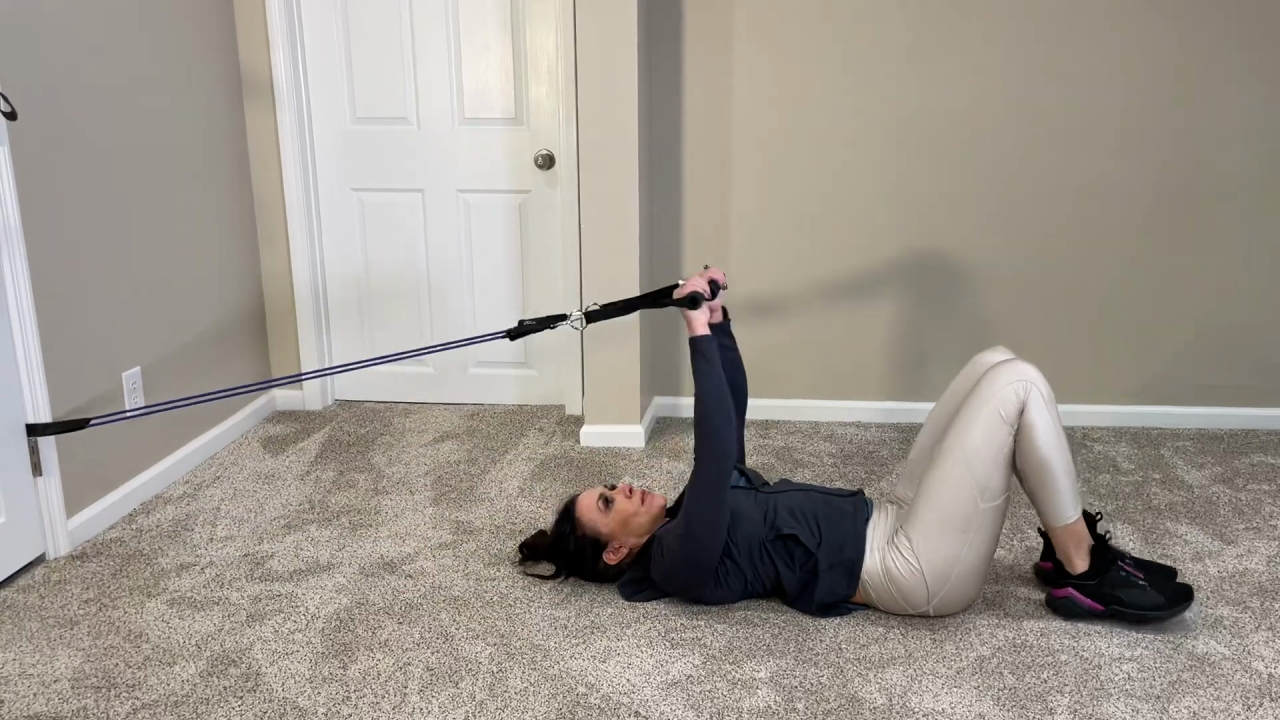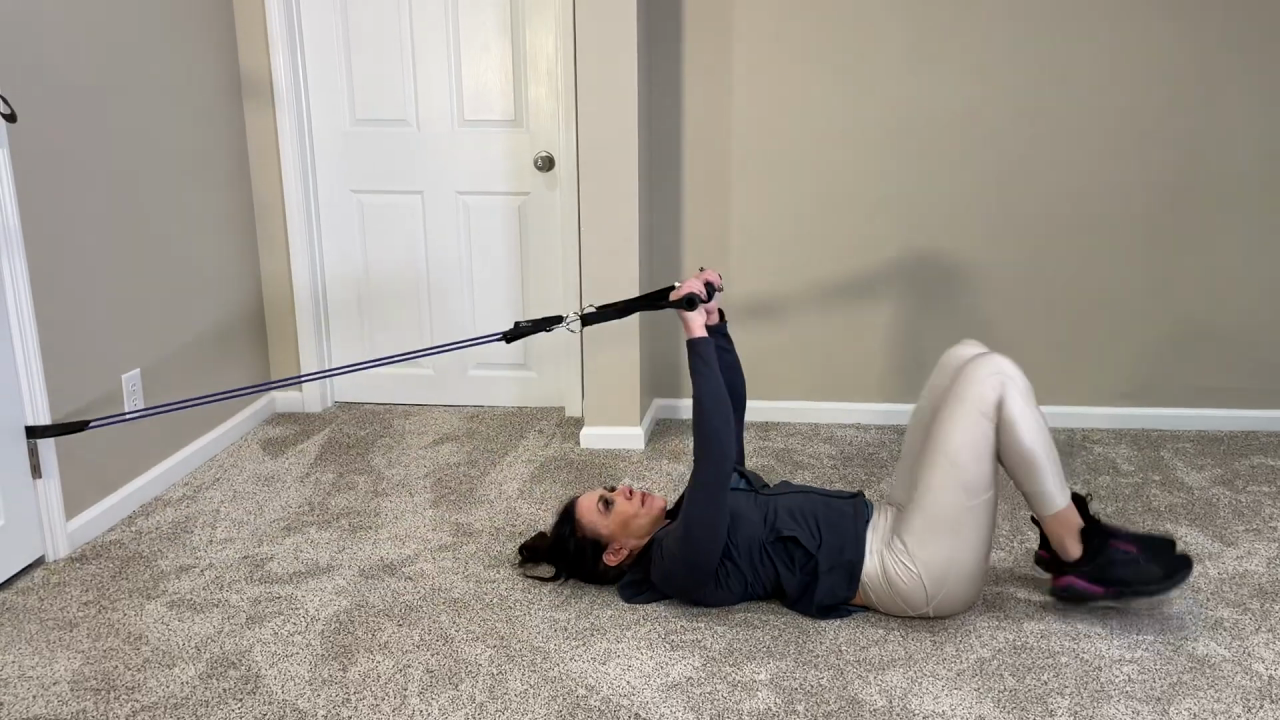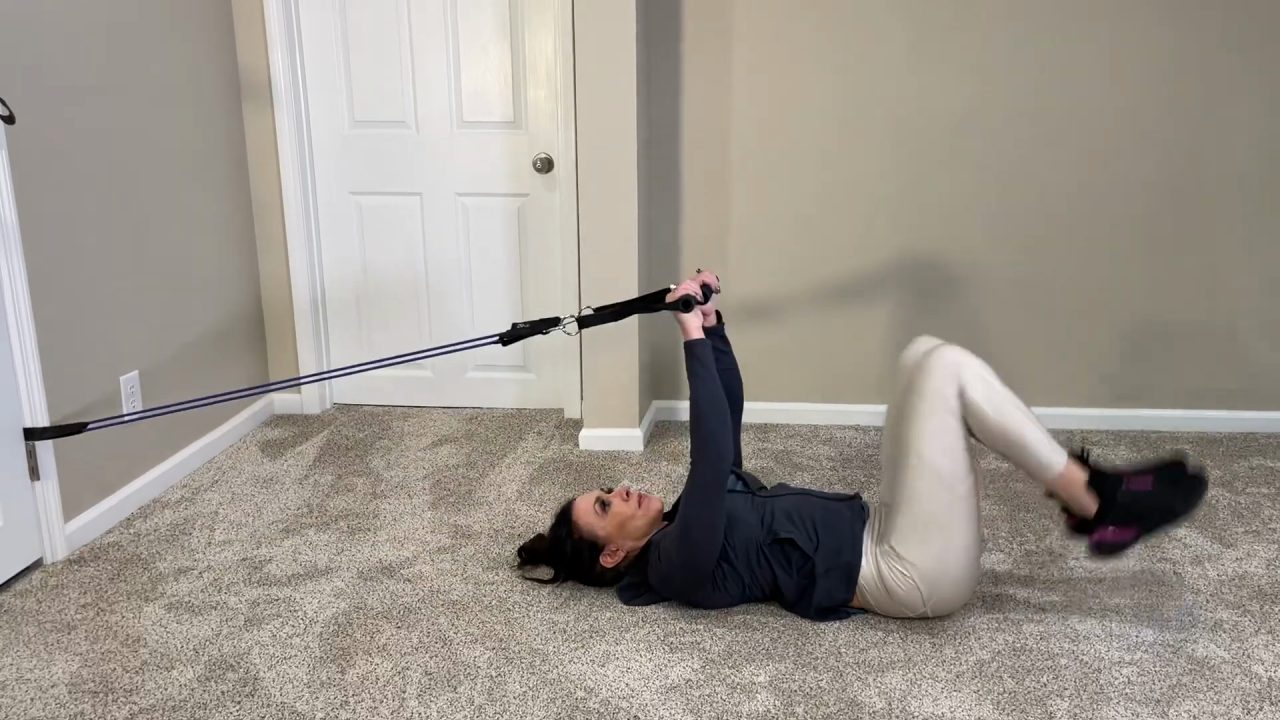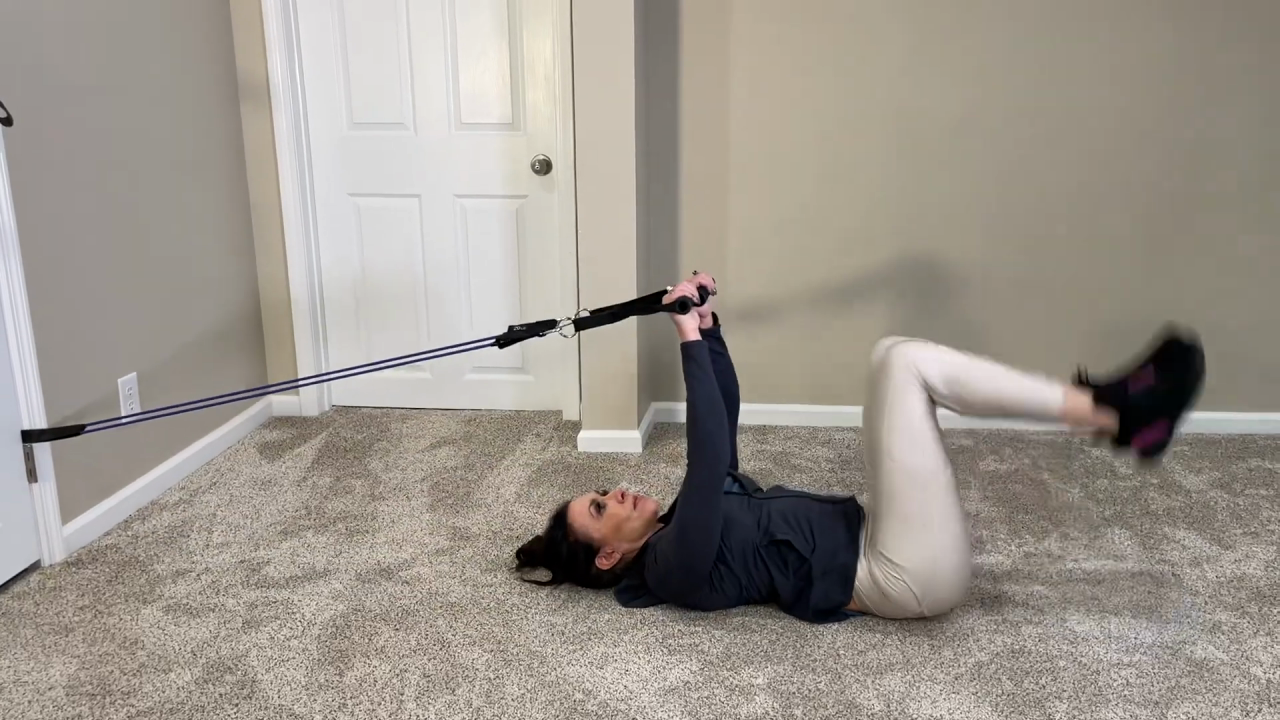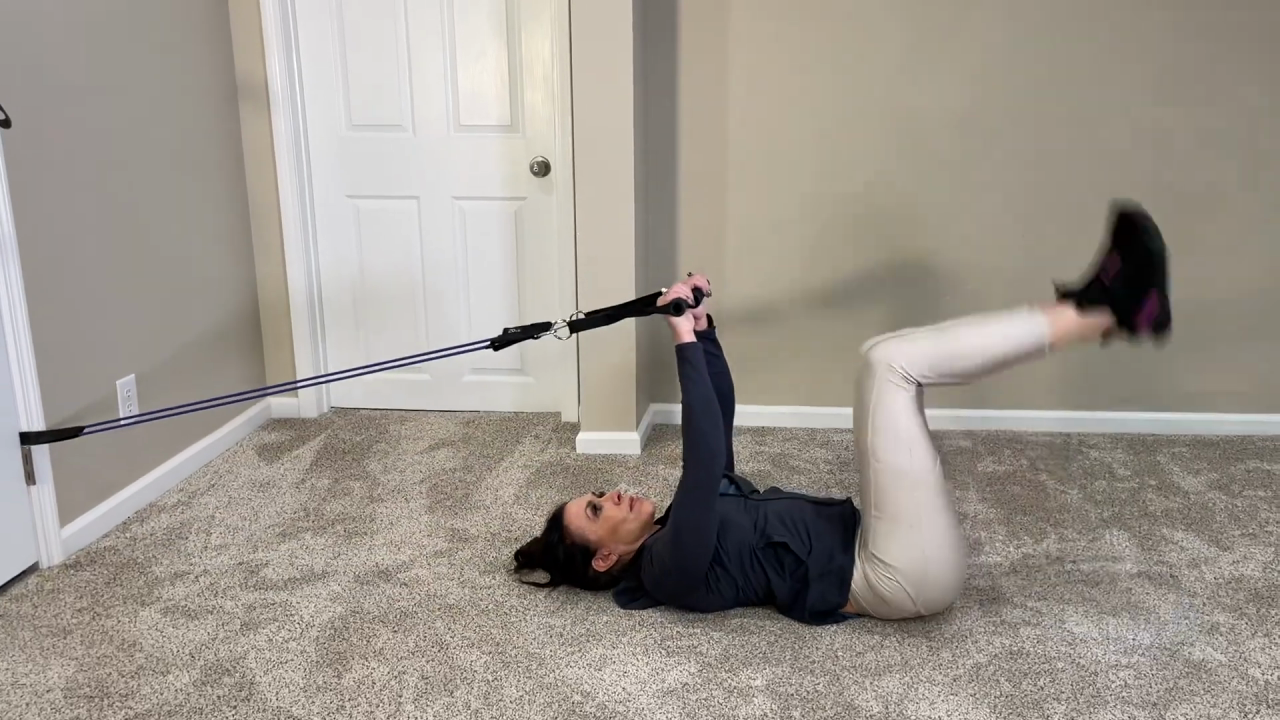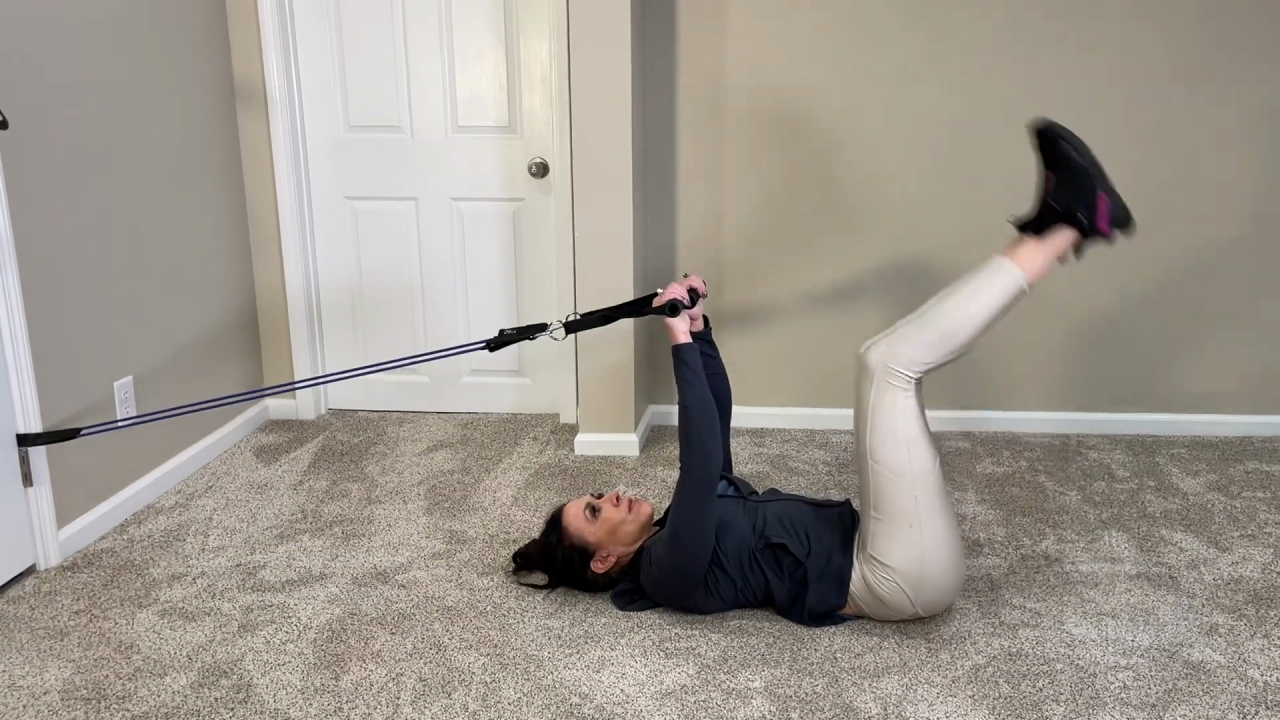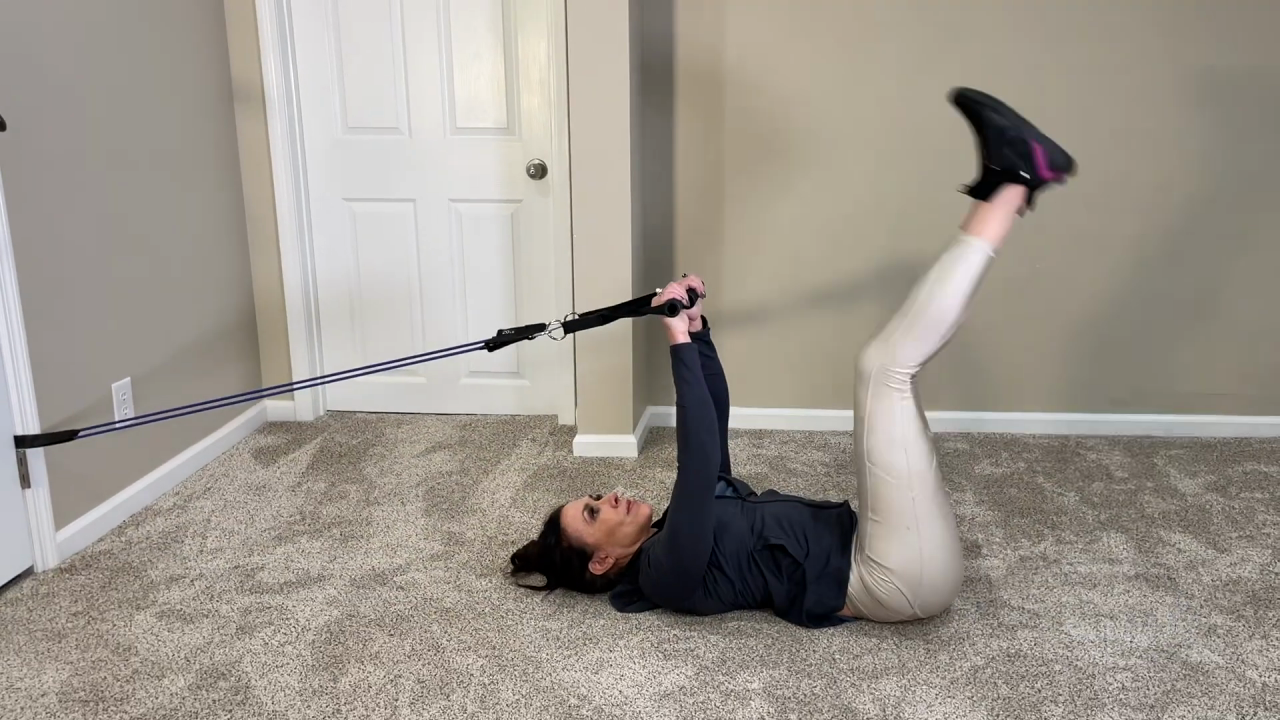
dt=0.1s
person 1, frame 1
left shoulder: (686, 519)
right shoulder: (681, 562)
left elbow: (730, 413)
right elbow: (716, 455)
left wrist: (715, 322)
right wrist: (698, 339)
left hip: (891, 523)
right hip: (916, 571)
left knee: (997, 367)
right knee: (1016, 386)
left ankle: (1070, 548)
right ankle: (1084, 570)
person 1, frame 2
left shoulder: (686, 520)
right shoulder: (678, 565)
left elbow: (729, 414)
right elbow: (713, 457)
left wrist: (712, 322)
right wrist: (697, 341)
left hip: (886, 528)
right hip: (921, 574)
left knee: (968, 359)
right knee: (991, 377)
left ankle: (1071, 541)
right ankle: (1079, 555)
person 1, frame 3
left shoulder: (686, 524)
right shoulder: (678, 567)
left elbow: (726, 420)
right elbow: (712, 458)
left wrist: (711, 326)
right wrist: (693, 344)
left hip: (884, 529)
right hip: (915, 576)
left knee: (926, 355)
right knee: (943, 370)
left ankle: (1088, 495)
right ankle: (1093, 500)
person 1, frame 4
left shoulder: (678, 537)
right shoulder: (679, 570)
left elbow: (717, 443)
right elbow: (708, 465)
left wrist: (702, 332)
right wrist: (688, 348)
left hip: (878, 543)
right hip: (906, 578)
left knee: (897, 359)
right knee: (902, 361)
left ankle: (1102, 404)
right ankle: (1106, 414)
person 1, frame 5
left shoulder: (678, 532)
right shoulder: (672, 569)
left elbow: (717, 426)
right elbow: (706, 465)
left wrist: (700, 330)
right wrist: (685, 345)
left hip: (868, 541)
right hip: (909, 575)
left knee: (889, 363)
right knee: (888, 363)
left ankle: (1088, 310)
right ankle: (1095, 317)
person 1, frame 6
left shoulder: (678, 532)
right shoulder: (673, 574)
left elbow: (711, 442)
right elbow: (702, 463)
left wrist: (693, 329)
right wrist: (682, 347)
left hip: (874, 547)
right hip: (900, 580)
left knee: (890, 364)
right knee: (886, 362)
left ankle: (1058, 226)
right ankle: (1061, 231)
person 1, frame 7
left shoulder: (676, 531)
right shoulder: (667, 572)
left elbow: (710, 433)
right elbow: (699, 456)
left wrist: (694, 330)
right wrist: (681, 348)
right hip: (906, 576)
left knee: (891, 367)
right knee: (888, 368)
left ankle: (1006, 188)
right ankle: (1012, 185)
